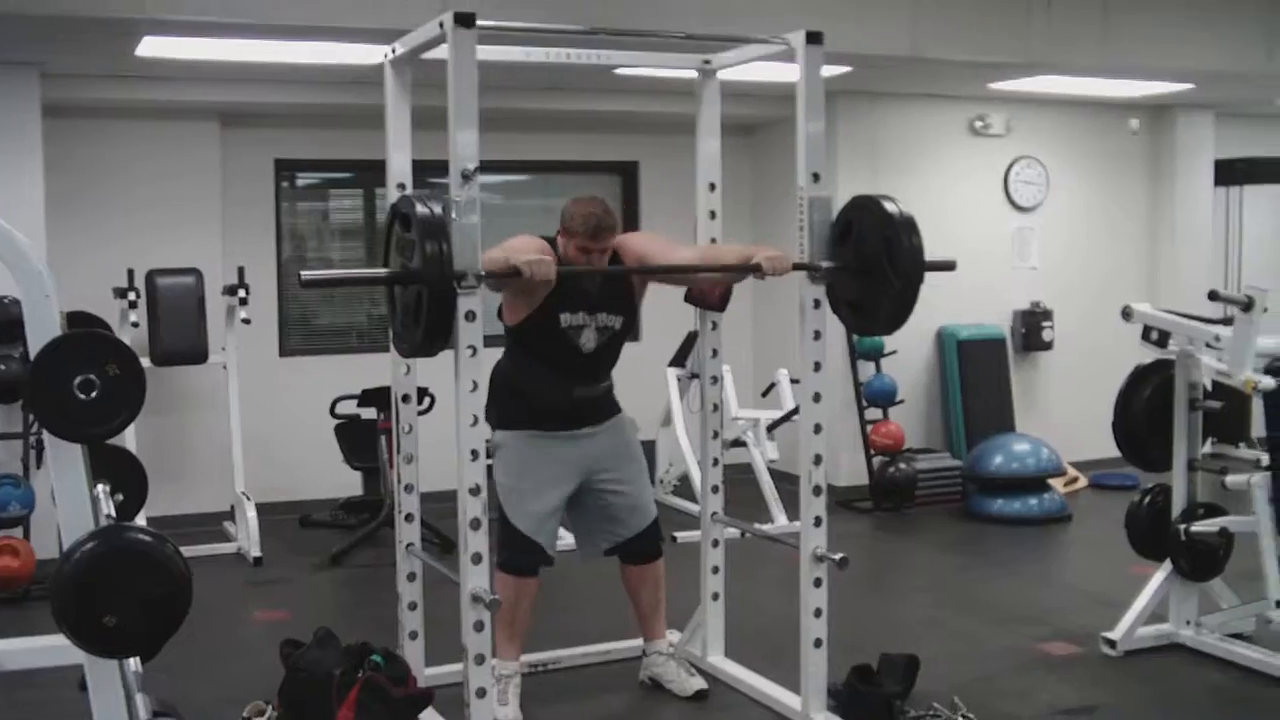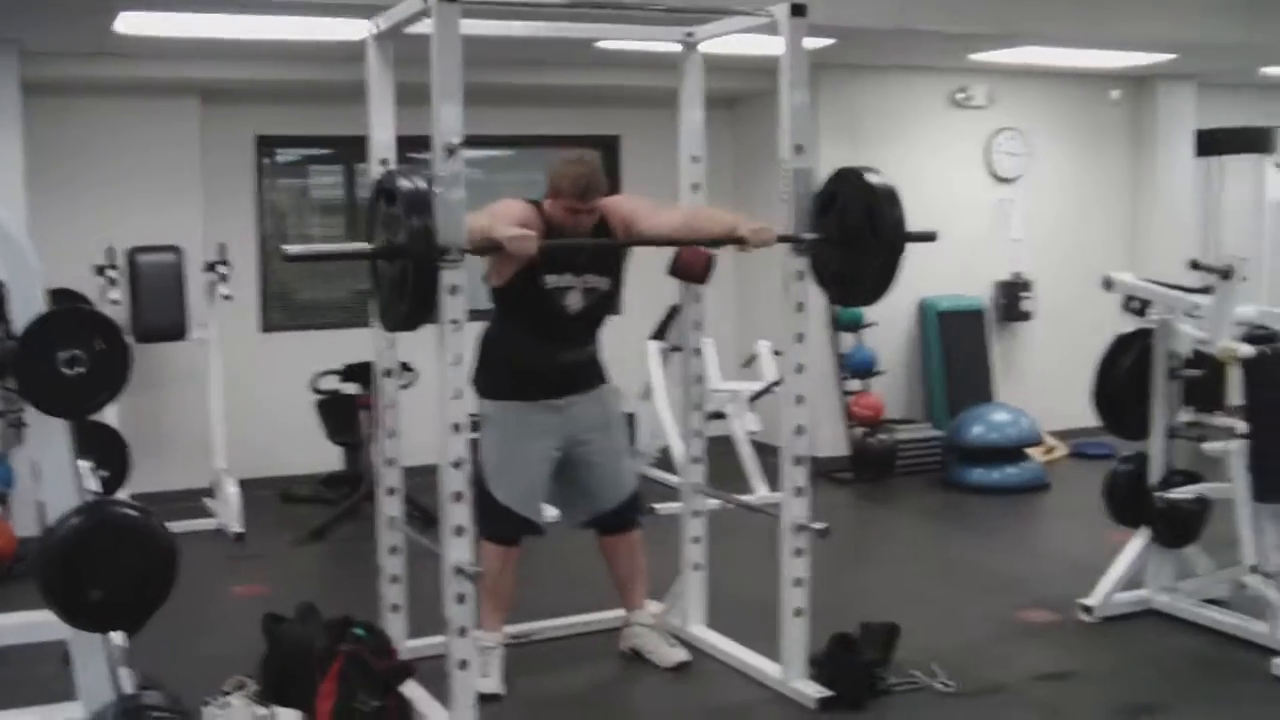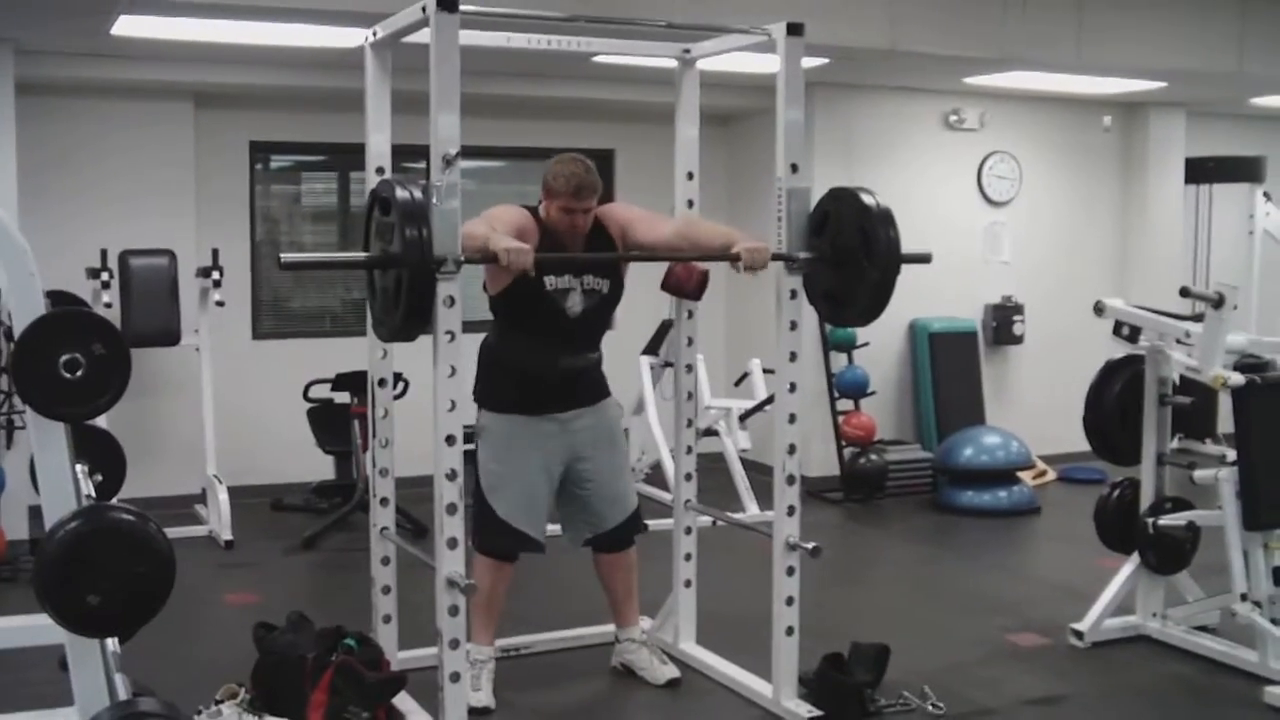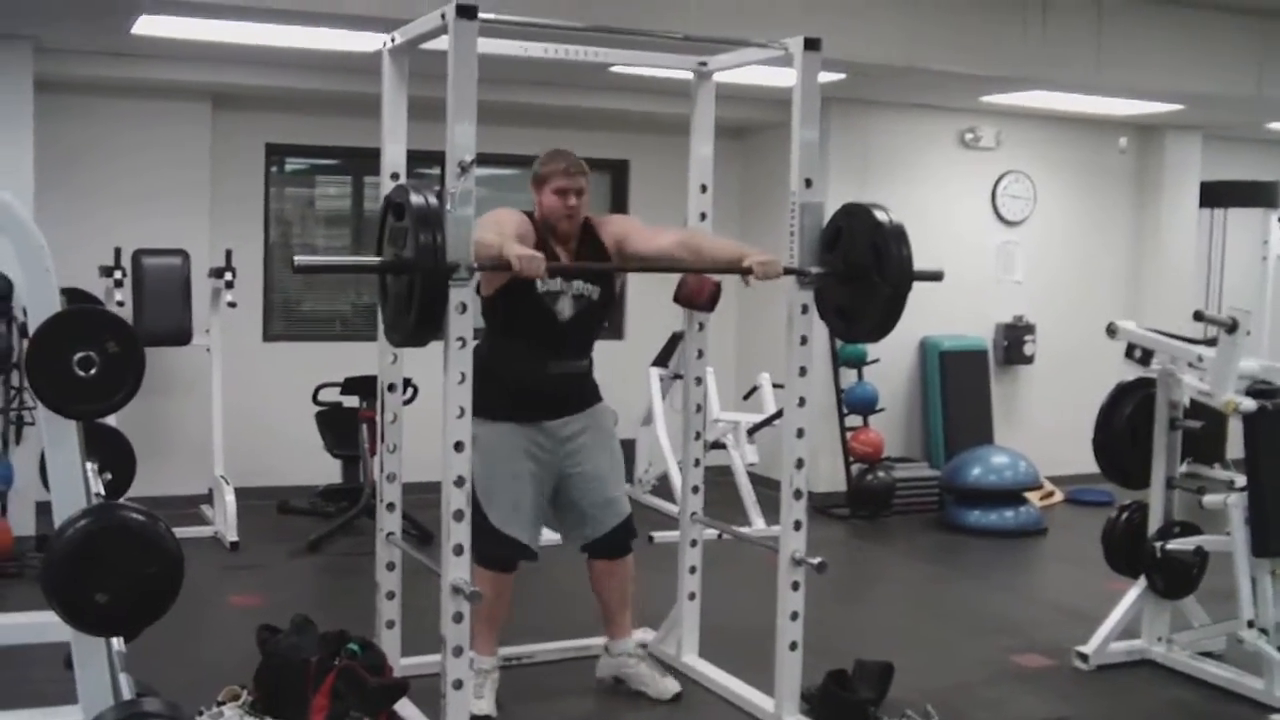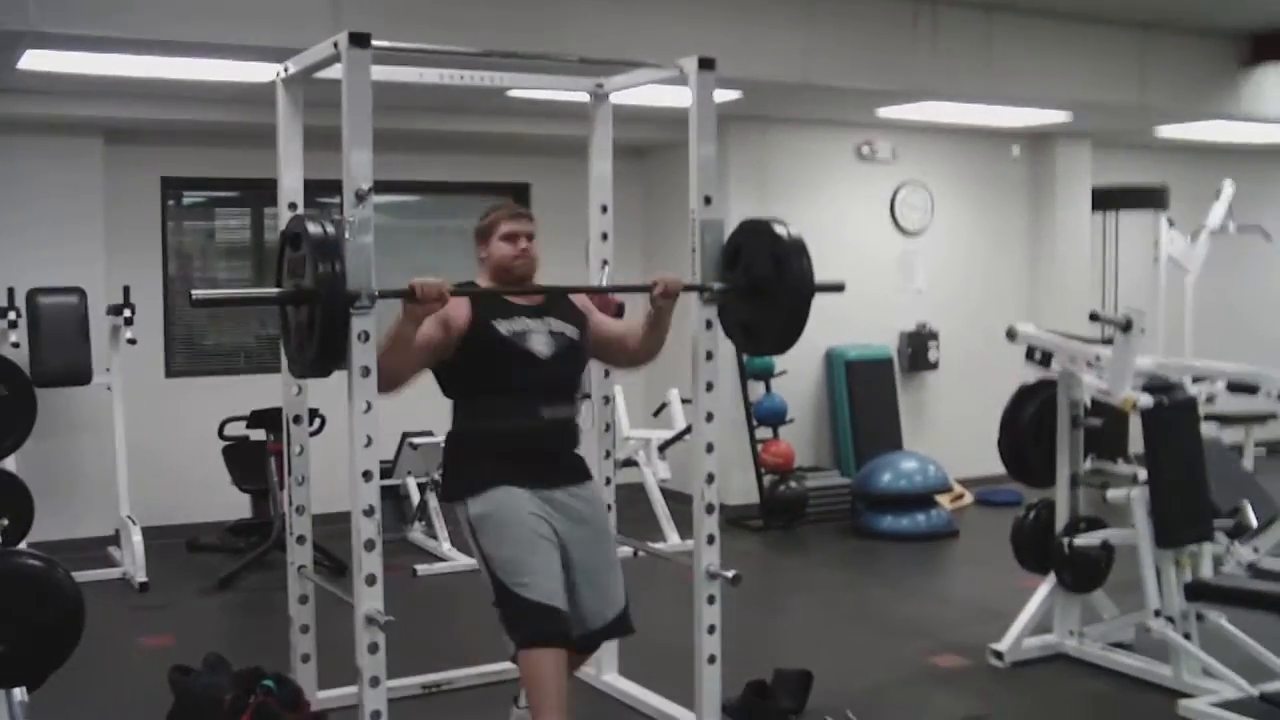
dt=0.7s
person 1, frame 1
left shoulder: (633, 255)
right shoulder: (534, 257)
left elbow: (698, 258)
right elbow: (491, 265)
left wrist: (755, 256)
right wrist: (519, 265)
left hip: (601, 421)
right hip: (529, 430)
left knee: (643, 537)
right knee: (522, 549)
left ankle: (658, 655)
right ankle: (504, 674)
person 1, frame 2
left shoulder: (618, 216)
right shoulder: (520, 218)
left elbow: (680, 220)
right elbow: (475, 227)
left wrist: (739, 226)
right wrist: (499, 233)
left hip: (586, 390)
right hip: (516, 397)
left knee: (620, 508)
right knee: (504, 519)
left ankle: (639, 625)
right ankle: (488, 645)
person 1, frame 3
left shoulder: (616, 223)
right shoulder: (519, 224)
left elbow: (678, 230)
right elbow: (473, 232)
left wrist: (736, 241)
right wrist: (497, 243)
left hip: (589, 404)
right hip: (515, 411)
left knee: (617, 524)
right knee: (500, 533)
left ankle: (631, 641)
right ankle: (478, 659)
person 1, frame 4
left shoulder: (610, 235)
right shoulder: (513, 227)
left elbow: (677, 243)
right elbow: (482, 241)
left wrist: (745, 254)
right wrist: (509, 253)
left hip: (580, 412)
right hip: (506, 417)
left knee: (612, 530)
right knee: (498, 542)
left ankle: (621, 652)
right ankle: (482, 668)
person 1, frame 5
left shoulder: (569, 304)
right shoulder: (458, 310)
left elbow: (634, 351)
right elbow: (387, 377)
left wrist: (662, 306)
right wrist: (416, 313)
left hip: (569, 480)
right hip: (496, 487)
left knee: (602, 615)
right knee: (544, 619)
